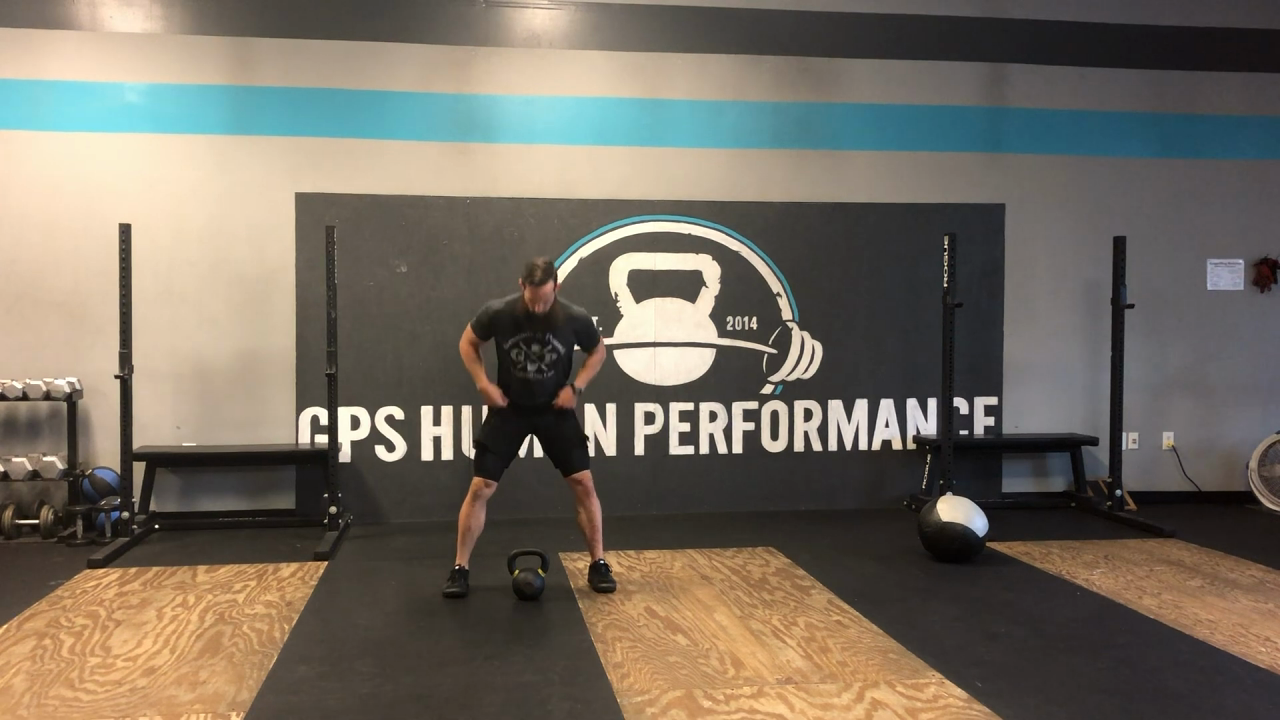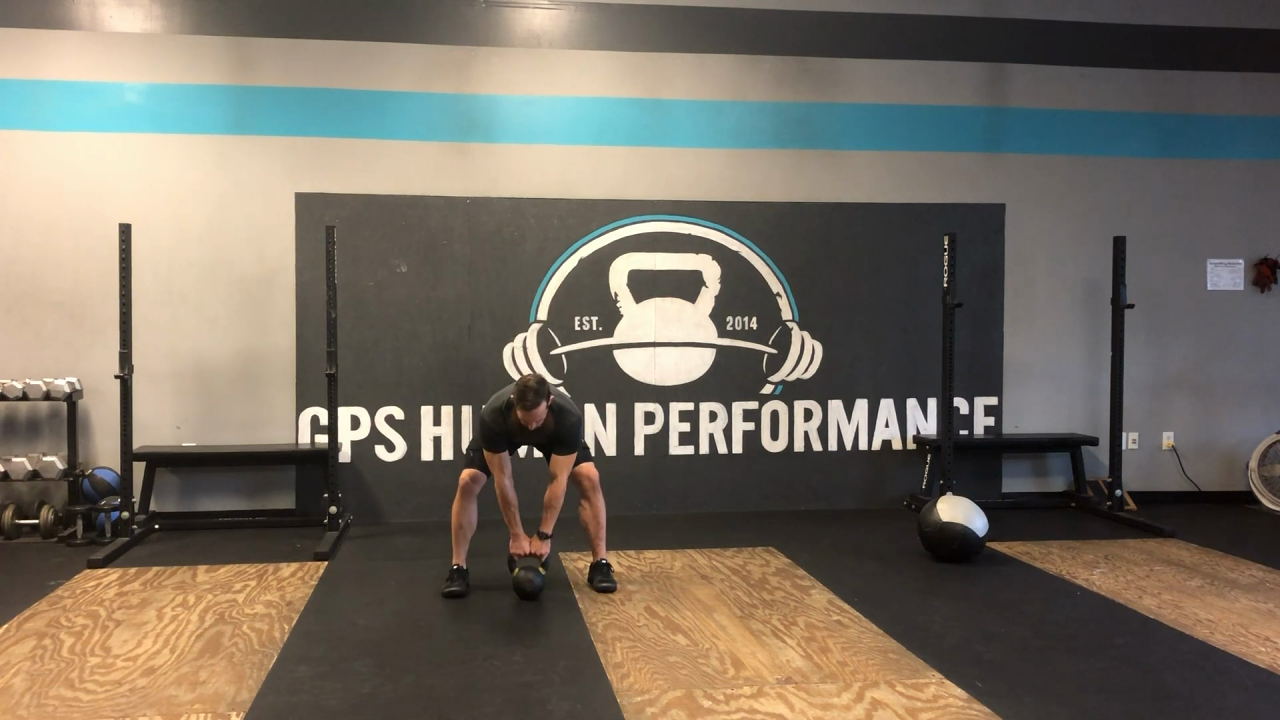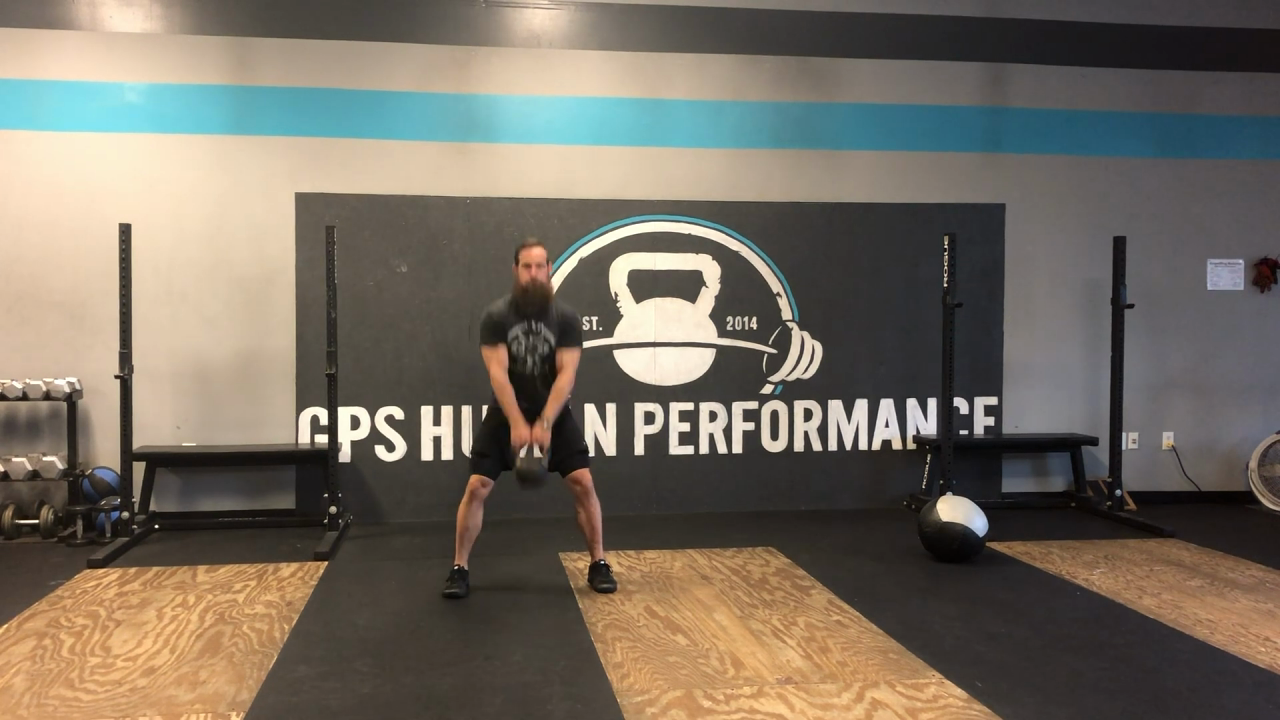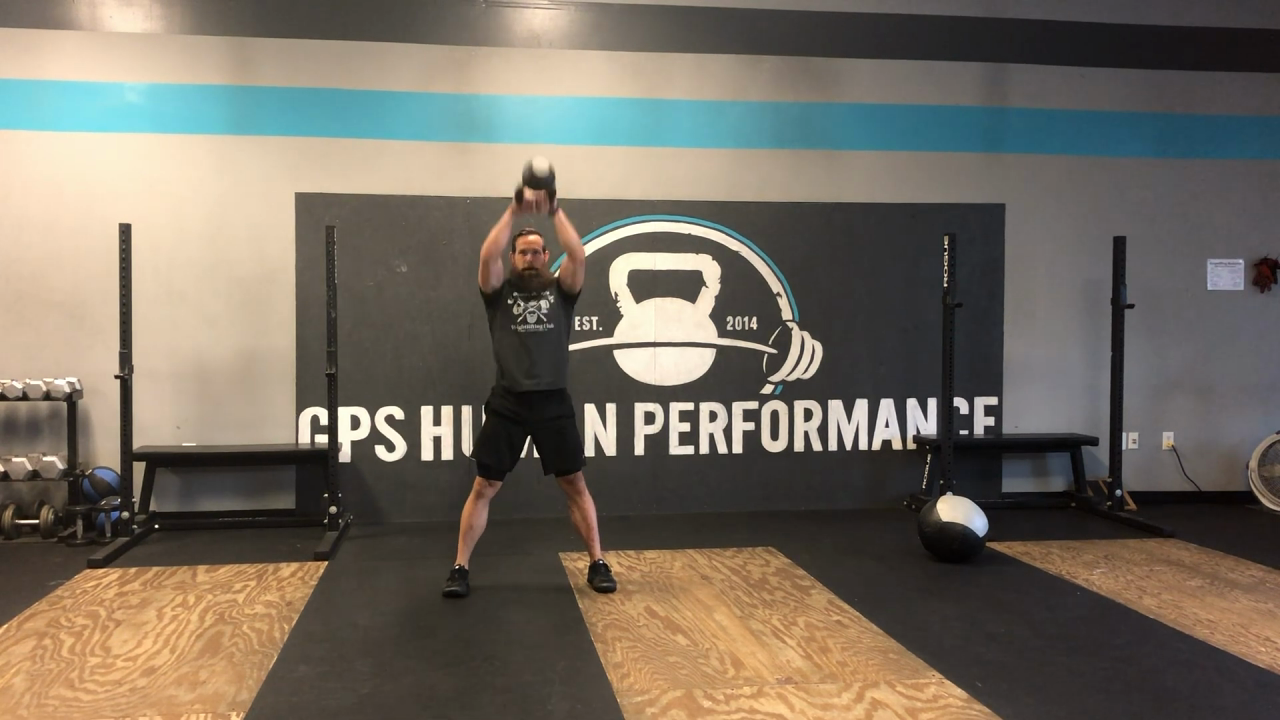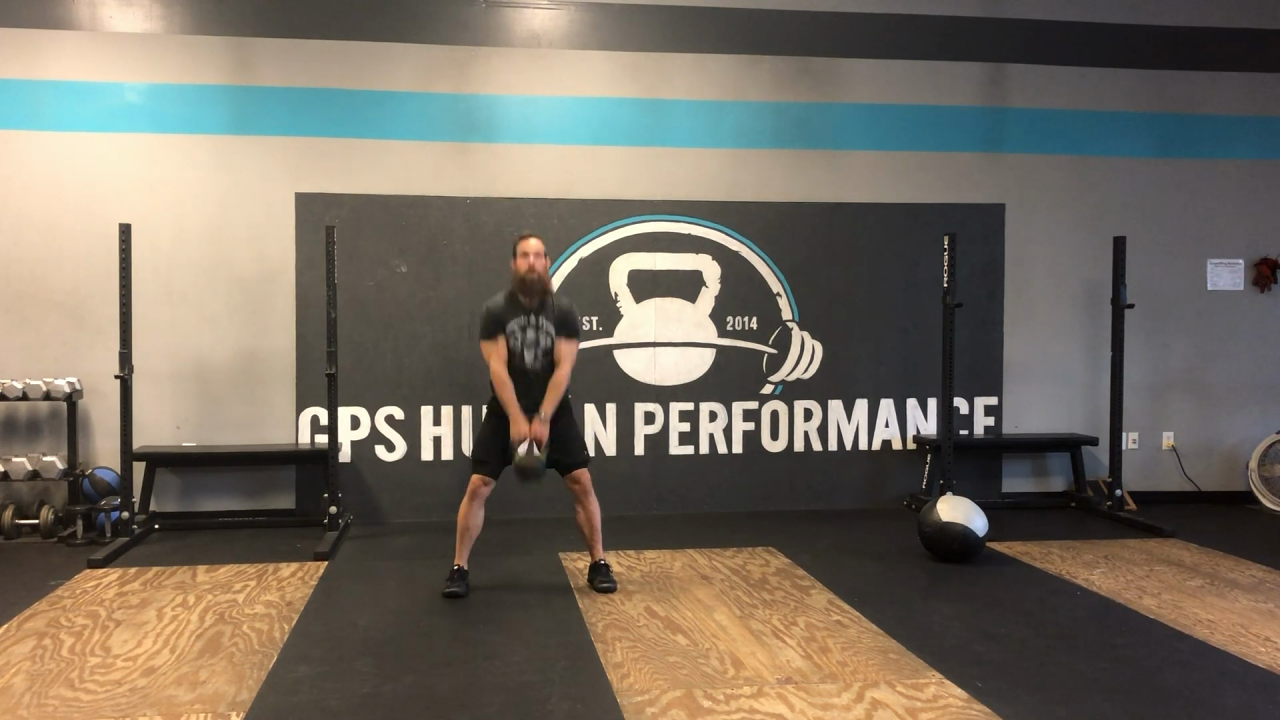
dt=1s
person 1, frame 1
left shoulder: (575, 318)
right shoulder: (497, 312)
left elbow: (598, 352)
right elbow: (467, 343)
left wrist: (575, 387)
right wrist: (484, 384)
left hip: (554, 410)
right hip: (508, 409)
left knee: (583, 483)
right knee: (481, 488)
left ankle: (598, 563)
right ankle: (460, 568)
person 1, frame 2
left shoulder: (568, 417)
right shoulder: (493, 417)
left elbow: (558, 480)
right elbow: (503, 479)
left wrist: (544, 535)
right wrist: (516, 534)
left hip: (553, 433)
right hip: (507, 432)
left knee: (589, 479)
right knee: (468, 482)
left ankle: (600, 564)
right ankle: (458, 569)
person 1, frame 3
left shoulder: (565, 317)
right shoulder: (496, 315)
left elbow: (566, 375)
right elbow: (498, 373)
left wrist: (545, 424)
right wrist: (517, 423)
left hip: (554, 411)
right hip: (506, 411)
left knee: (583, 483)
right knee: (477, 487)
left ankle: (598, 564)
right ankle: (460, 568)
person 1, frame 4
left shoulder: (561, 292)
right shoulder: (499, 293)
left elbow: (578, 255)
right elbow: (488, 256)
left wrist: (553, 210)
right wrist: (514, 210)
left hip: (553, 402)
right hip: (507, 403)
left knee: (575, 485)
right knee: (484, 487)
left ankle: (597, 563)
right ankle: (460, 567)
person 1, frame 5
left shoulder: (564, 312)
right shoulder: (495, 310)
left elbow: (564, 368)
right elbow: (497, 368)
left wrist: (544, 419)
right wrist: (515, 420)
left hip: (553, 409)
right hip: (505, 409)
left knee: (581, 481)
right knee: (478, 486)
left ankle: (598, 564)
right ankle: (460, 568)
